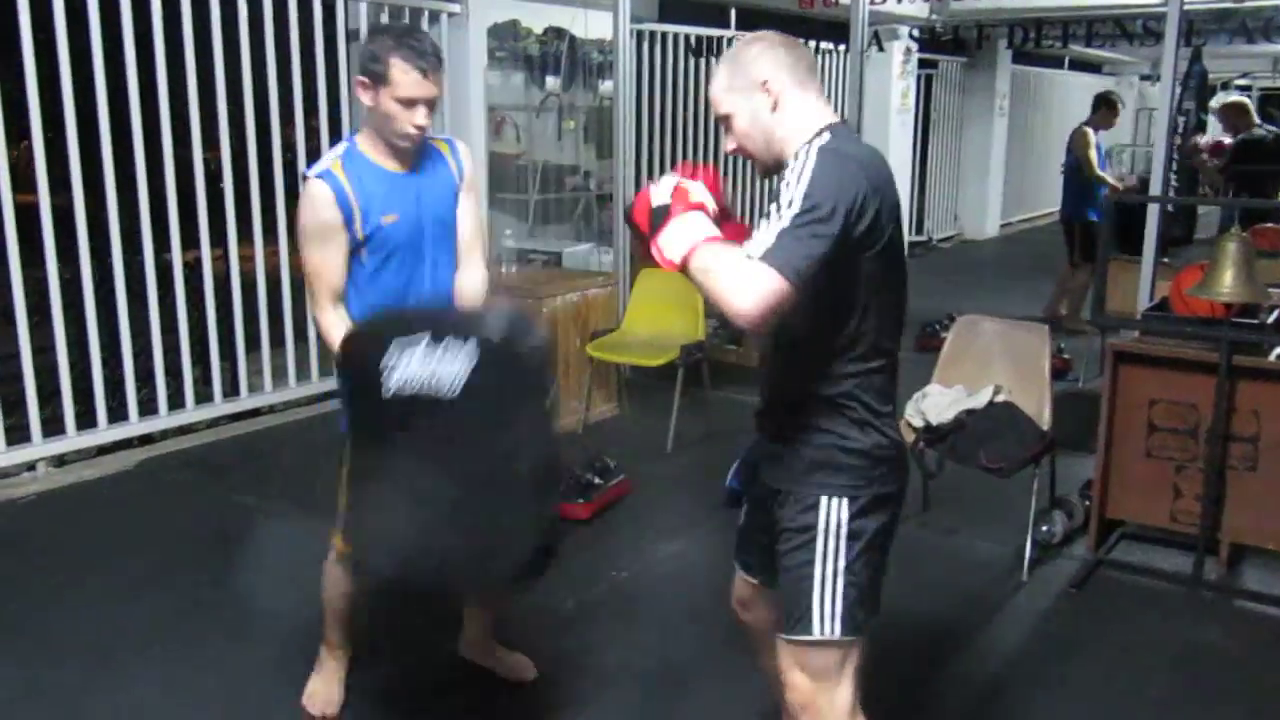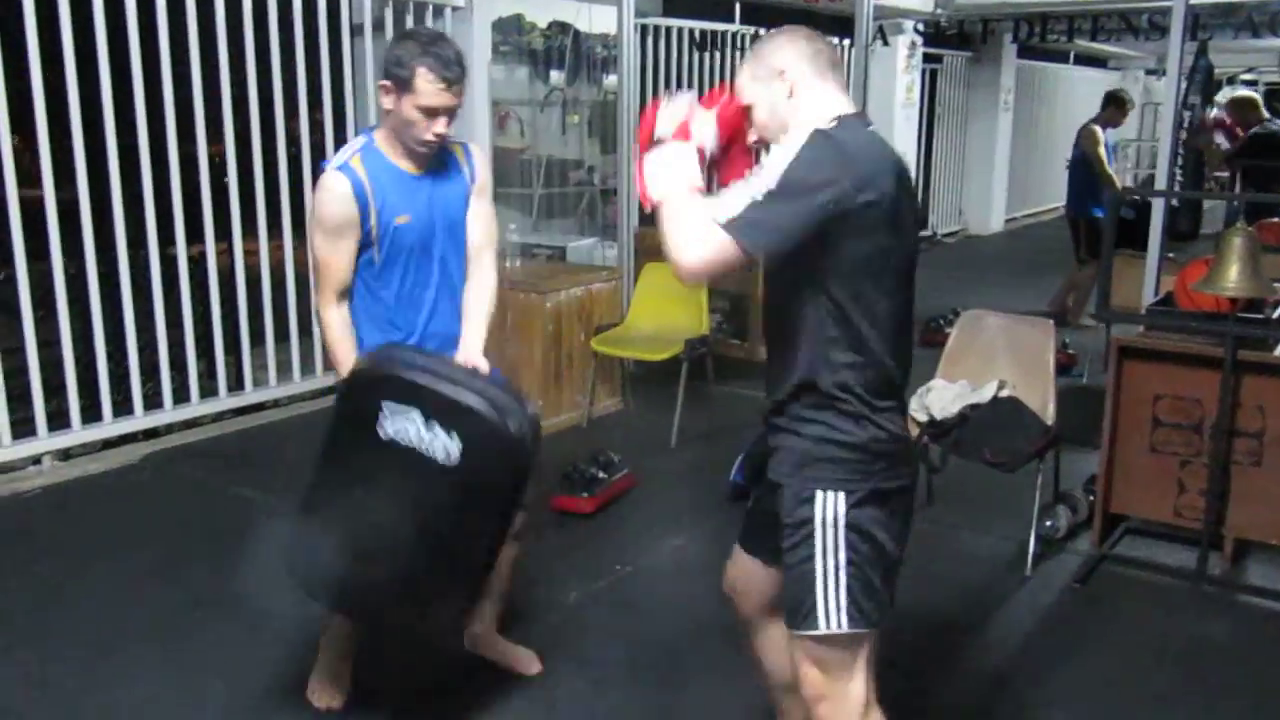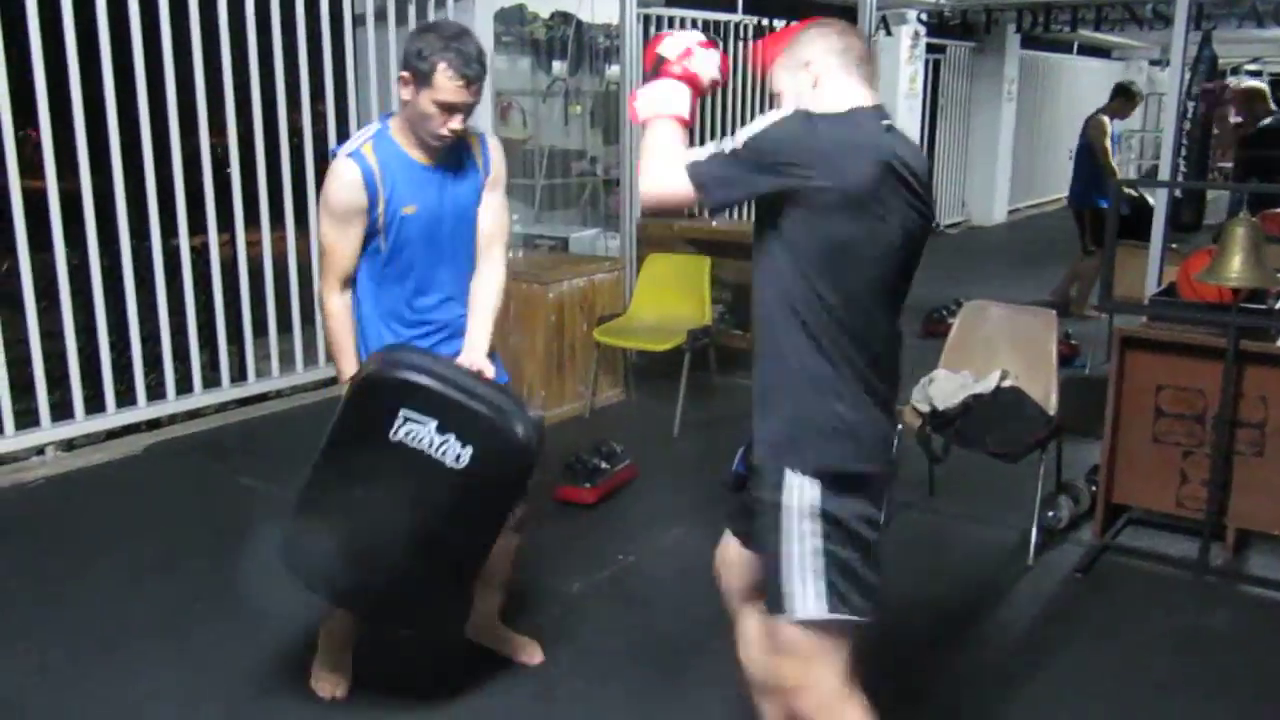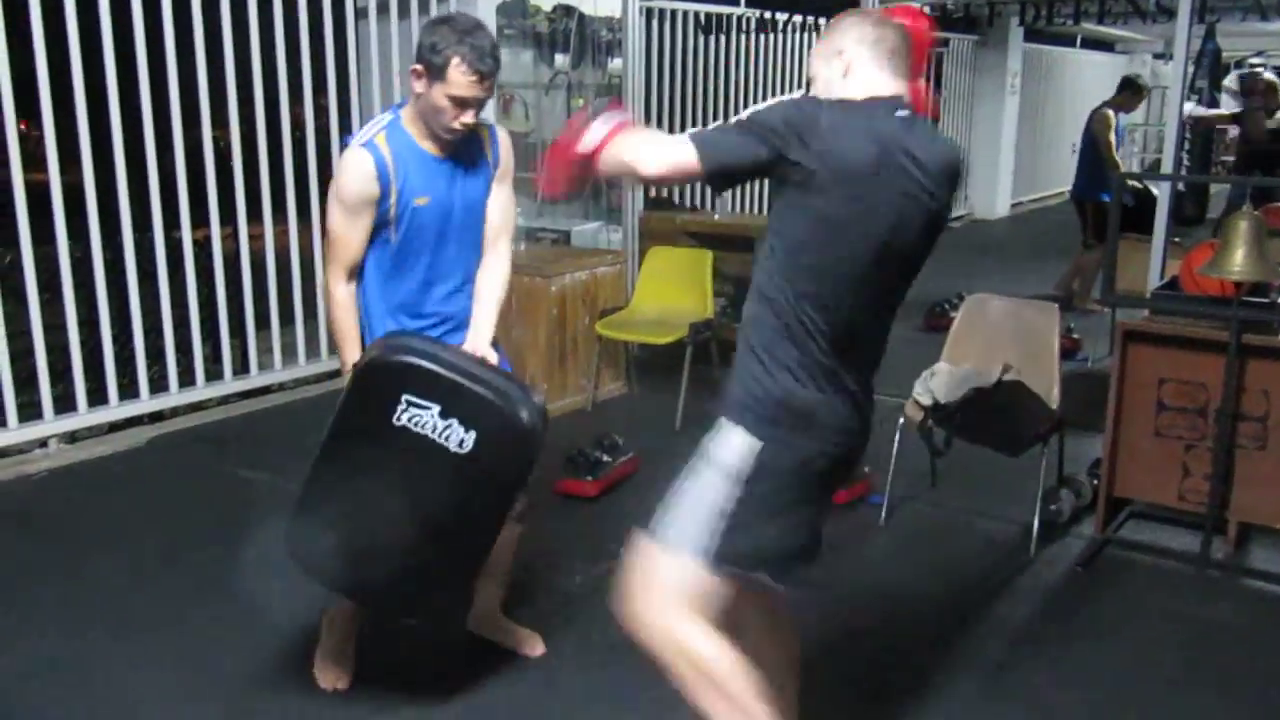
dt=0.1s
person 1, frame 1
left shoulder: (828, 168)
right shoulder: (823, 165)
left elbow: (750, 300)
right elbow: (769, 280)
left wrist: (685, 227)
right wrist: (712, 241)
left hip: (838, 469)
right hip: (793, 450)
right knee: (754, 602)
person 1, frame 2
left shoulder: (822, 154)
right shoulder: (871, 161)
left elbow: (697, 255)
left wrist: (671, 161)
right wrist: (738, 176)
left hip: (842, 462)
right hip: (817, 441)
right knee: (753, 588)
person 1, frame 3
left shoulder: (805, 136)
right shoulder: (899, 159)
left elbow: (660, 186)
left wrist: (671, 84)
left hip: (817, 447)
right hip: (812, 435)
right knee: (738, 577)
person 1, frame 4
left shoulder: (810, 121)
right shoulder: (941, 159)
left elbow: (670, 161)
left wrist: (599, 140)
left hip: (773, 412)
right hip: (832, 418)
left knee: (660, 613)
right knee: (743, 587)
person 2, frame 1
left shoulder: (454, 159)
right shoulder: (330, 186)
left elbow: (470, 259)
right elbow: (328, 308)
right knee: (357, 543)
left ankle: (479, 637)
right ankle: (333, 655)
person 2, frame 2
left shoulder: (469, 161)
right shoulder: (346, 183)
left elbow: (481, 264)
right elbow: (332, 302)
left wrist: (471, 349)
left hip: (465, 378)
left knee: (505, 515)
left ankle: (483, 630)
right ankle: (336, 649)
person 2, frame 3
left shoulder: (485, 154)
right shoulder: (357, 169)
left elbow: (491, 258)
right elbow: (336, 289)
left wrist: (477, 349)
right wrist: (356, 389)
left hip: (470, 371)
left knee: (507, 506)
left ankle: (486, 619)
right ankle: (338, 638)
person 2, frame 4
left shoulder: (493, 146)
right shoulder: (368, 160)
left elbow: (497, 250)
right elbow: (341, 278)
left wrist: (480, 338)
left hip: (472, 357)
left ankle: (487, 611)
right ankle: (339, 626)
person 3, frame 1
left shoulder: (1091, 135)
right shoulder: (1084, 133)
right elbow: (1094, 174)
left wrist: (1112, 188)
right wrist: (1118, 187)
left hip: (1082, 210)
right hip: (1080, 212)
left knee: (1076, 264)
right knee: (1086, 266)
left ankle: (1054, 308)
right ankle: (1072, 318)
person 3, frame 2
left shoulder: (1099, 132)
right shoulder: (1093, 132)
right elbow: (1104, 172)
left wrist: (1118, 195)
left hip: (1091, 207)
right hip: (1085, 209)
left knee: (1086, 261)
right knee: (1094, 262)
left ankle: (1059, 302)
right ankle: (1075, 314)
person 3, frame 3
left shoulder: (1106, 122)
right shoulder: (1100, 122)
right elbow: (1107, 164)
right wrist: (1123, 190)
left hip: (1094, 197)
right hip: (1089, 199)
left knee: (1092, 252)
right knee: (1098, 252)
left ankle: (1061, 292)
right ankle: (1079, 304)
person 3, frame 4
left shoulder: (1114, 116)
right shoulder: (1105, 115)
right elbow: (1110, 158)
right wrist: (1128, 183)
left hip: (1099, 191)
right hip: (1092, 192)
left knee: (1093, 245)
right knee: (1099, 246)
left ankle: (1066, 284)
right ankle: (1082, 298)
